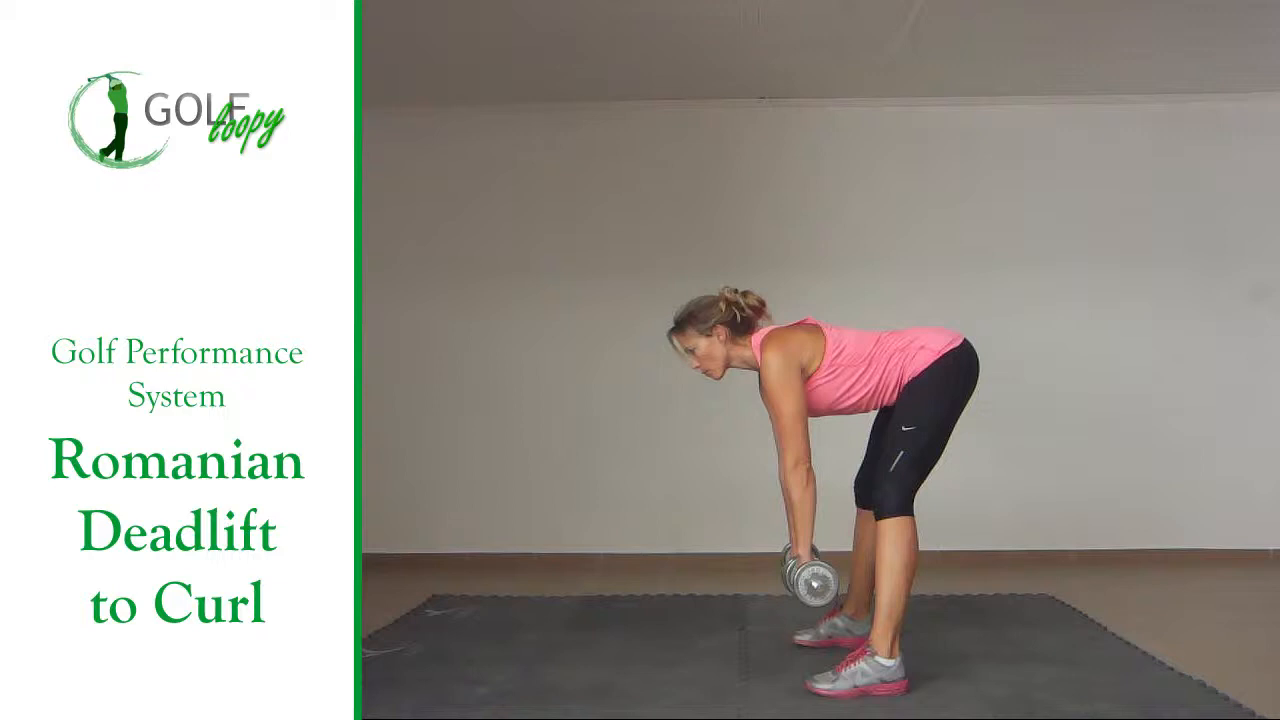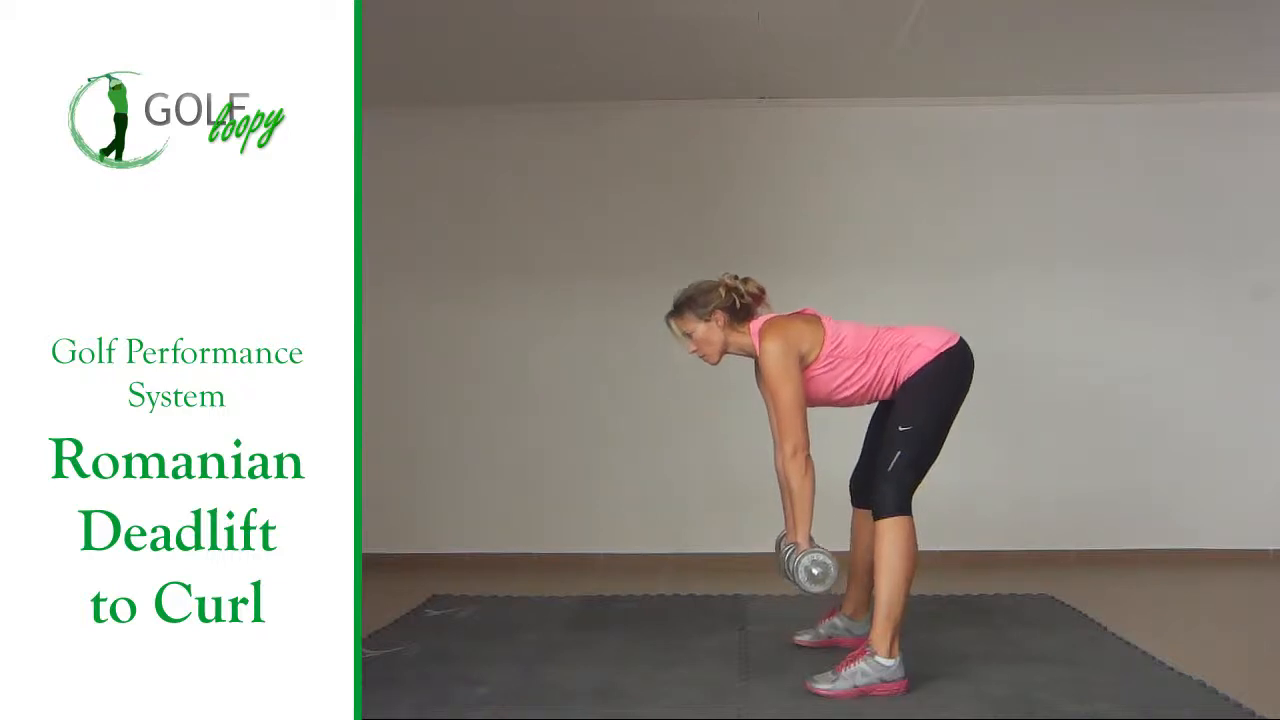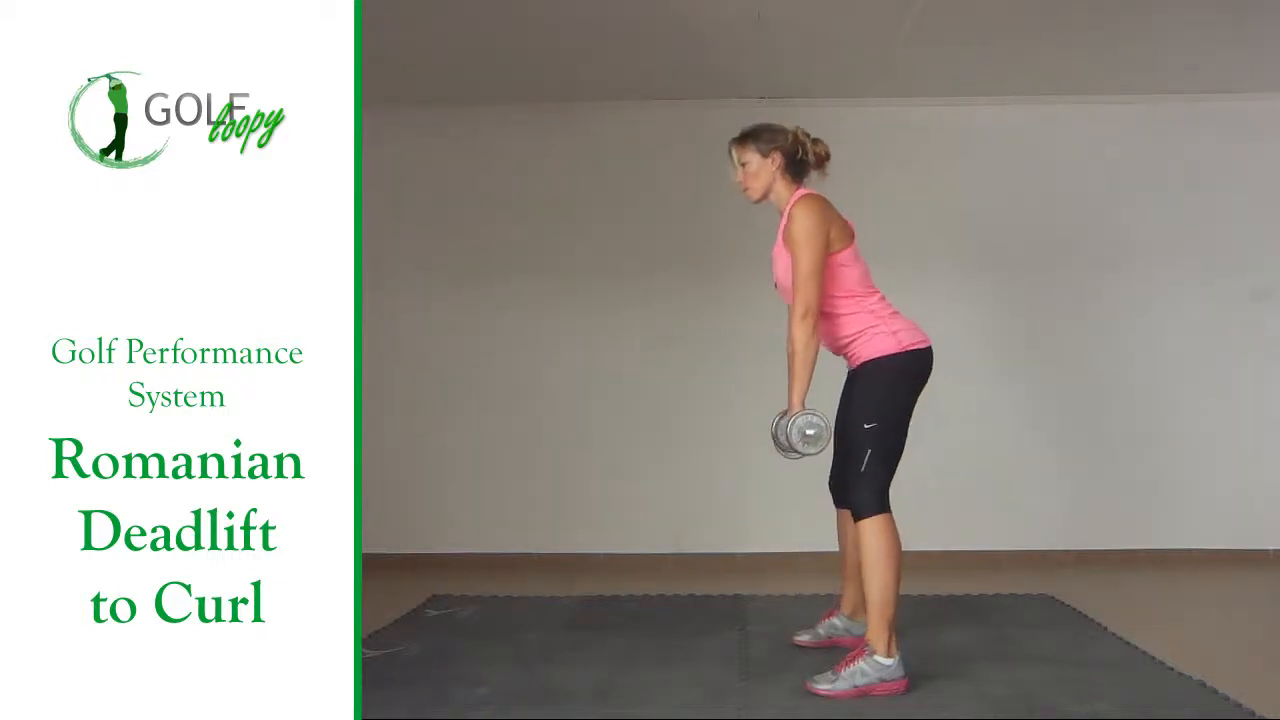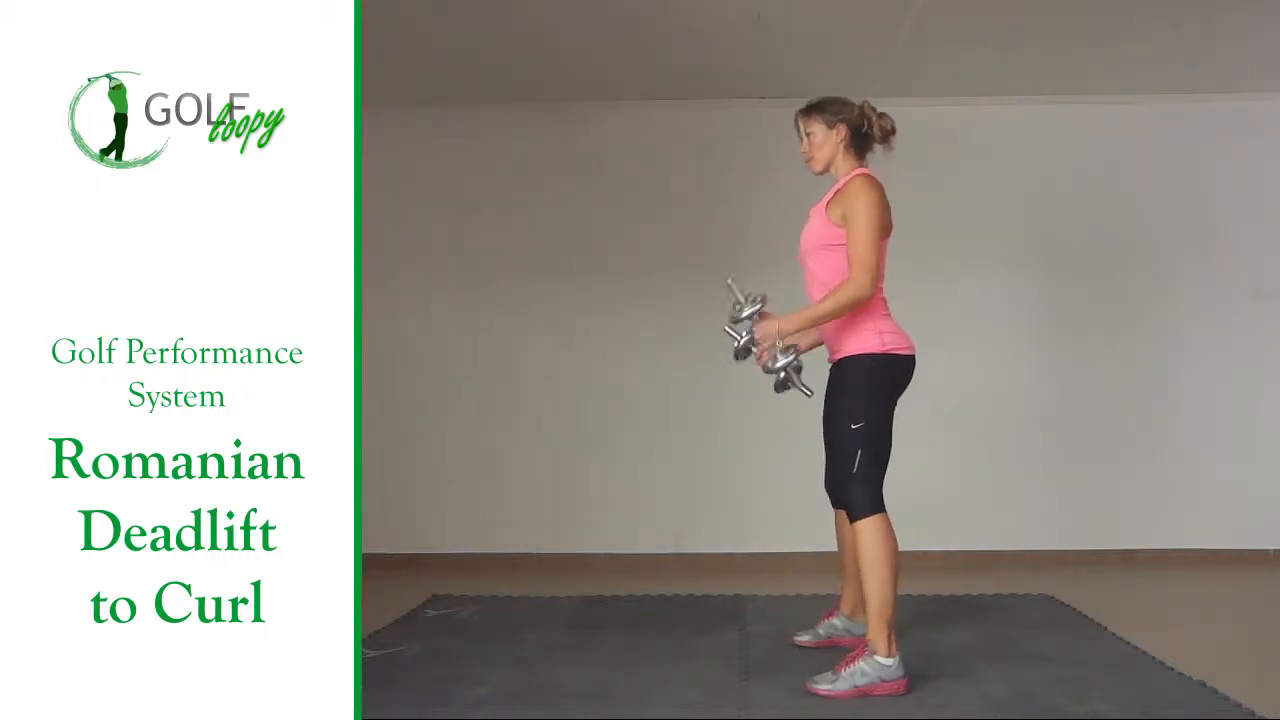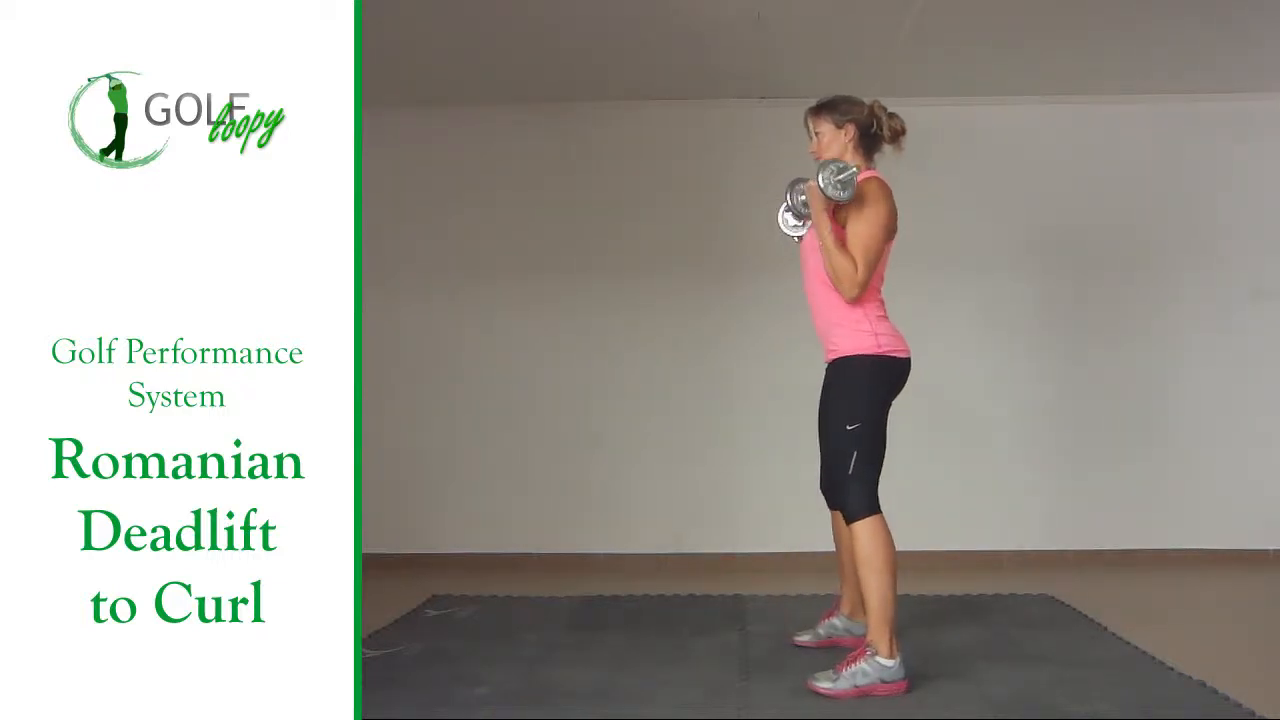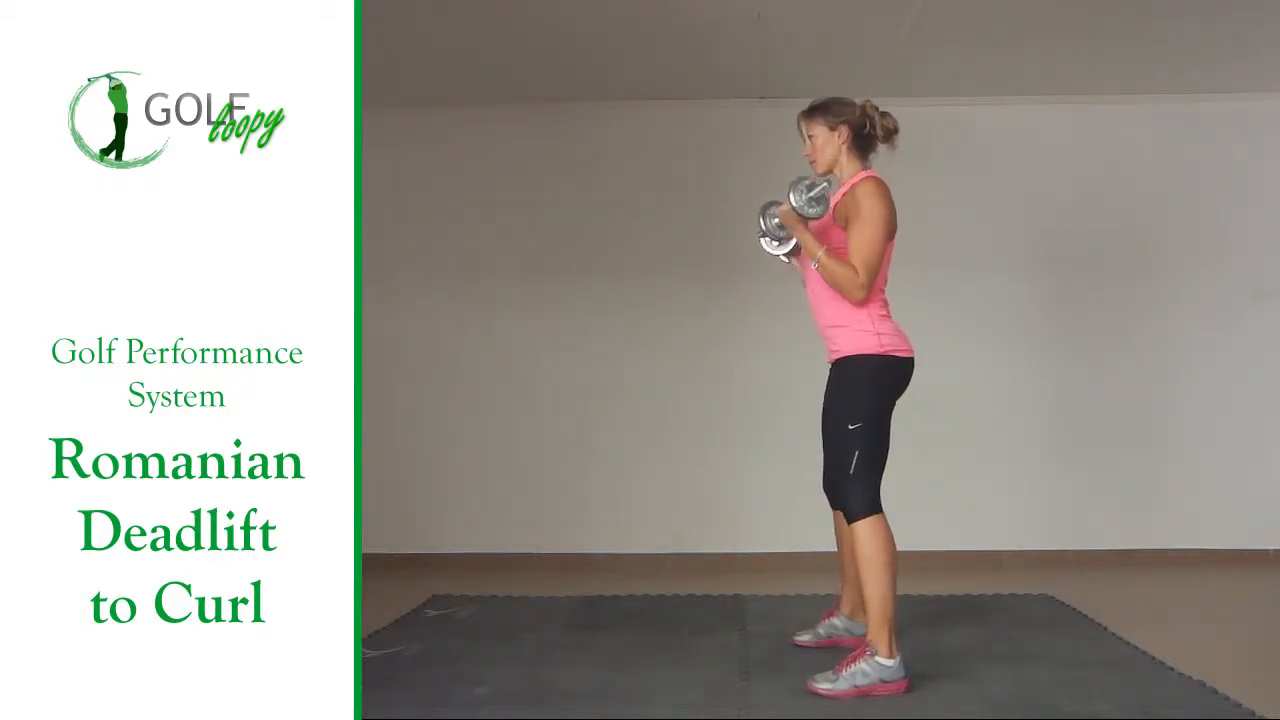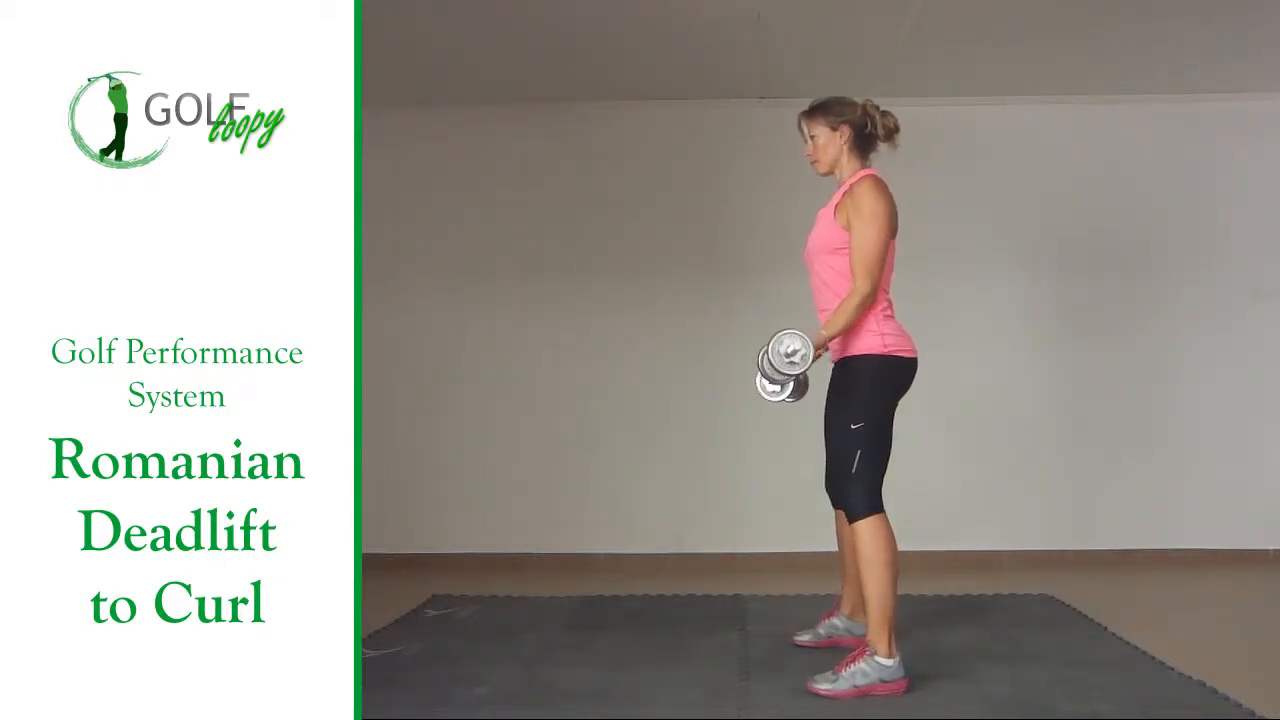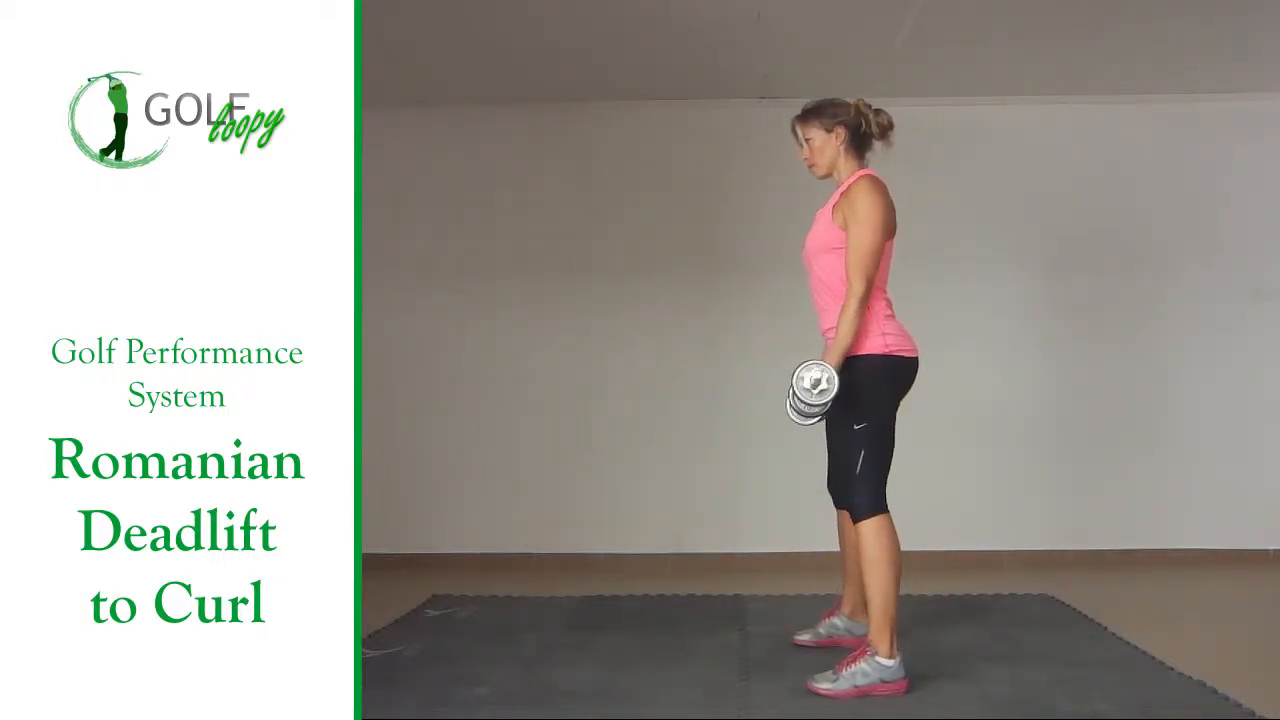
dt=0.7s
person 1, frame 1
left shoulder: (776, 353)
right shoulder: (770, 364)
left elbow: (799, 466)
right elbow: (788, 464)
left wrist: (803, 550)
right wrist: (797, 543)
left hip: (941, 365)
right hip: (919, 373)
left knee: (890, 494)
right knee: (870, 490)
left ankle: (884, 661)
right ankle: (854, 619)
person 1, frame 2
left shoulder: (775, 342)
right shoulder: (765, 357)
left elbow: (798, 454)
right elbow: (784, 454)
left wrist: (803, 538)
right wrist: (792, 531)
left hip: (937, 364)
right hip: (915, 372)
left knee: (888, 494)
right knee: (864, 489)
left ankle: (883, 660)
right ankle: (853, 618)
person 1, frame 3
left shoulder: (807, 211)
right shoulder: (793, 220)
left elbow: (807, 315)
right elbow: (800, 319)
left wrist: (797, 402)
right wrist: (794, 403)
left hip: (890, 358)
right hip: (873, 361)
left knee: (866, 495)
right knee: (845, 489)
left ankle: (883, 659)
right ankle: (853, 616)
person 1, frame 4
left shoulder: (861, 188)
right shoulder: (838, 197)
left elbow: (862, 285)
left wrist: (789, 325)
right wrist: (798, 340)
left hip: (872, 358)
right hip: (852, 359)
left knee: (862, 495)
right knee: (843, 490)
left ankle: (882, 657)
right ankle: (851, 616)
person 1, frame 5
left shoulder: (870, 191)
right shoulder: (845, 196)
left elbow: (852, 285)
left wrist: (823, 221)
right wrist: (806, 230)
left hip: (867, 360)
right hip: (847, 361)
left knee: (858, 497)
right knee: (838, 490)
left ankle: (884, 658)
right ankle: (851, 617)
person 1, frame 6
left shoulder: (868, 190)
right shoulder: (843, 196)
left elbow: (857, 287)
left wrist: (808, 237)
right wrist: (797, 251)
left hip: (871, 359)
right hip: (853, 361)
left knee: (860, 497)
right knee: (841, 491)
left ankle: (884, 658)
right ankle: (852, 616)
person 1, frame 7
left shoulder: (867, 190)
right shoulder: (846, 197)
left elbow: (865, 288)
left wrist: (816, 341)
right wrist: (821, 345)
left hip: (873, 359)
right hip: (855, 360)
left knee: (861, 497)
right knee: (844, 491)
left ankle: (883, 658)
right ankle: (851, 617)
person 1, frame 8
left shoulder: (865, 190)
right shoulder: (844, 198)
left elbow: (860, 289)
left wrist: (832, 361)
right wrist: (834, 362)
left hip: (873, 359)
right hip: (857, 359)
left knee: (865, 498)
right knee: (845, 491)
left ankle: (884, 658)
right ankle: (852, 616)
